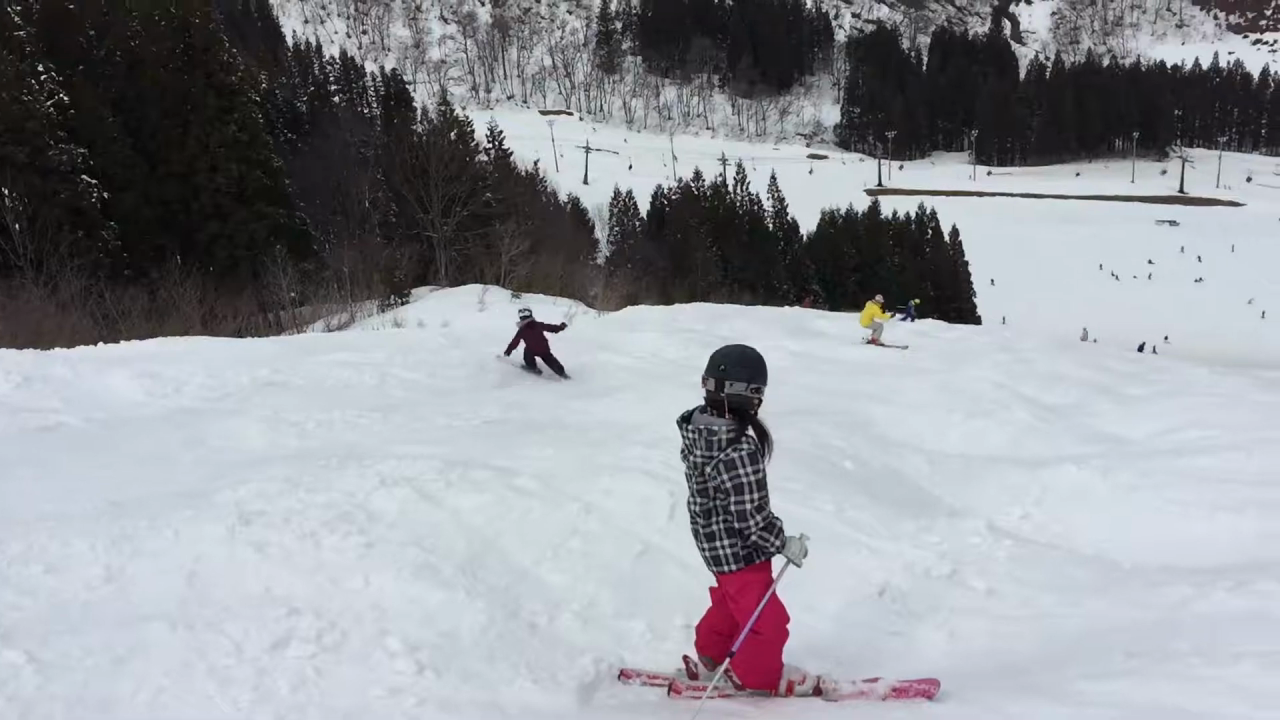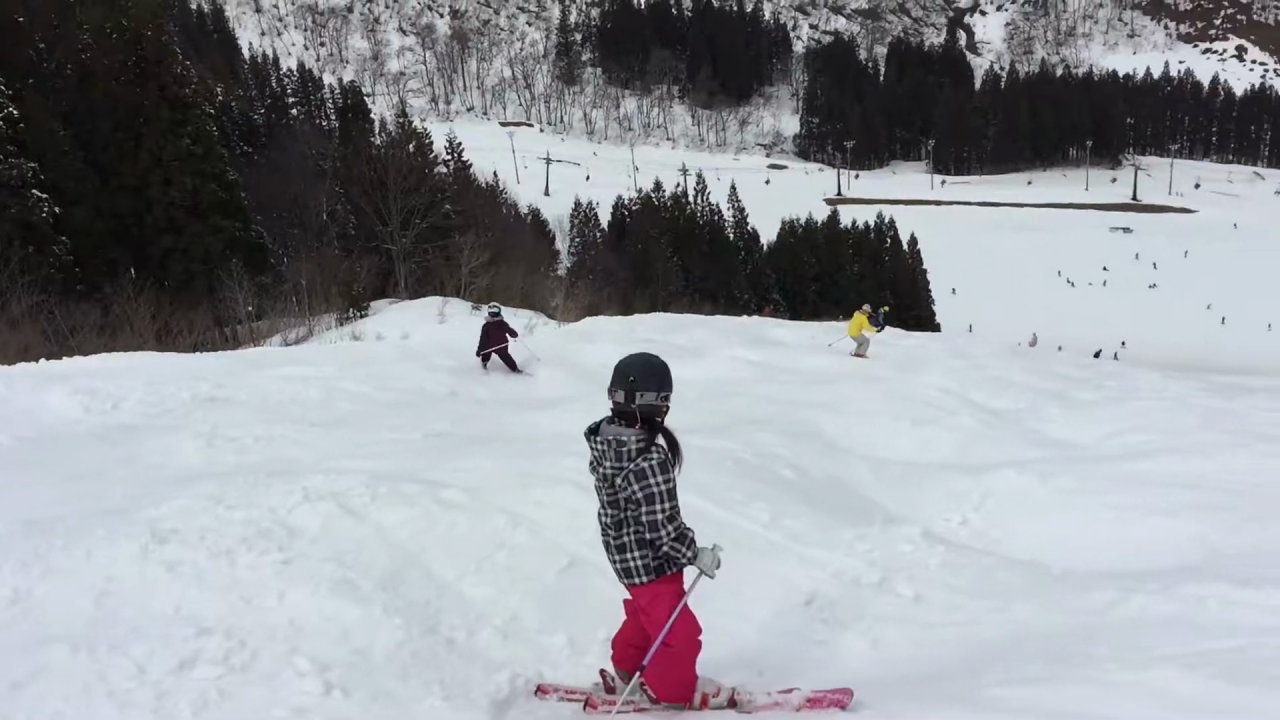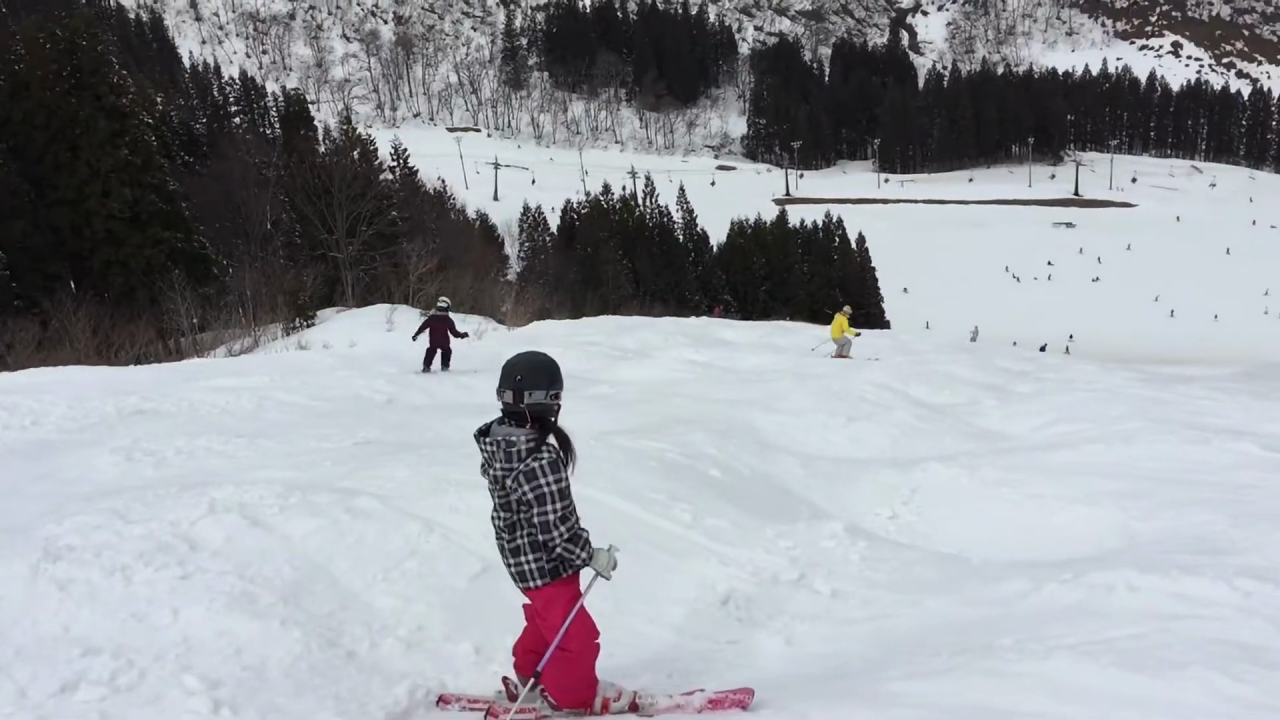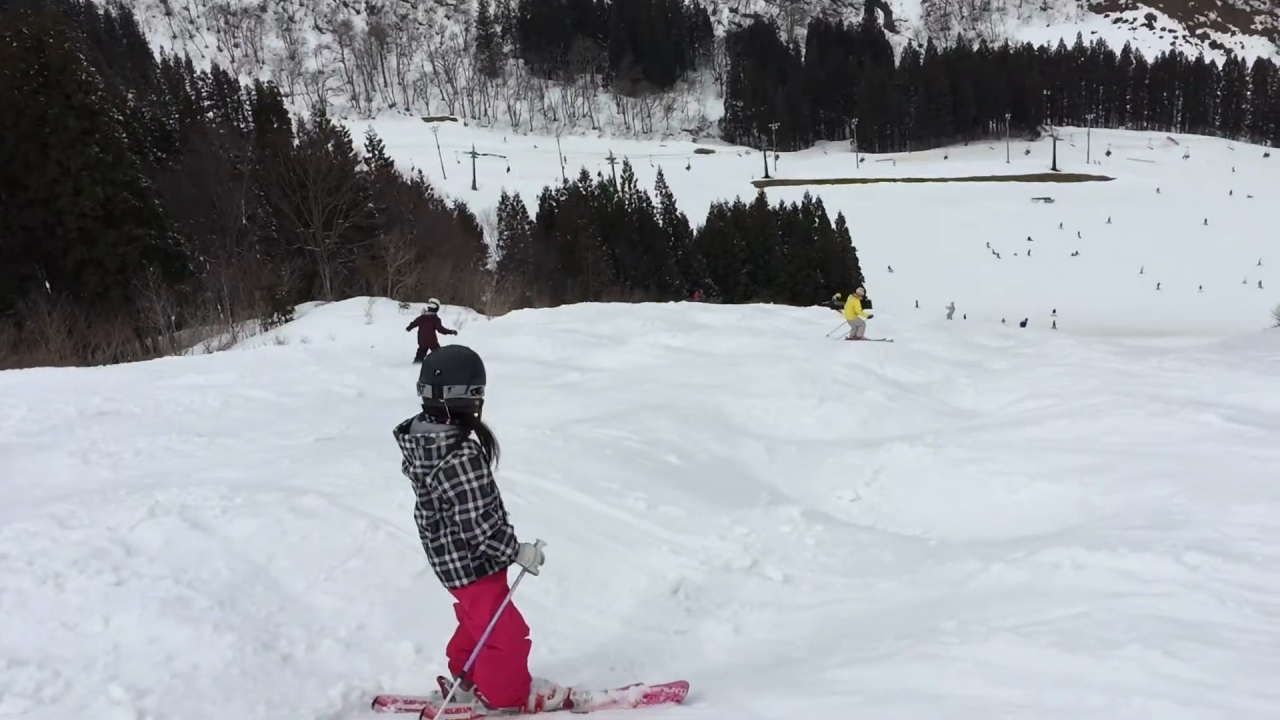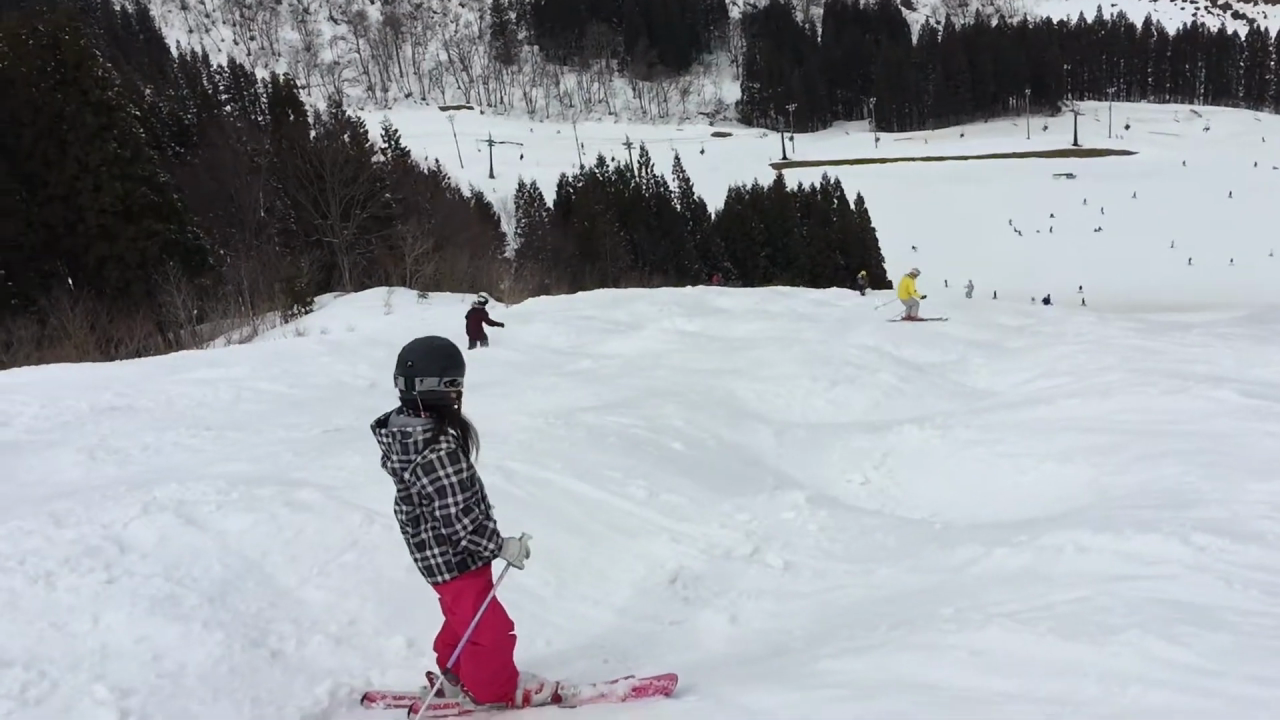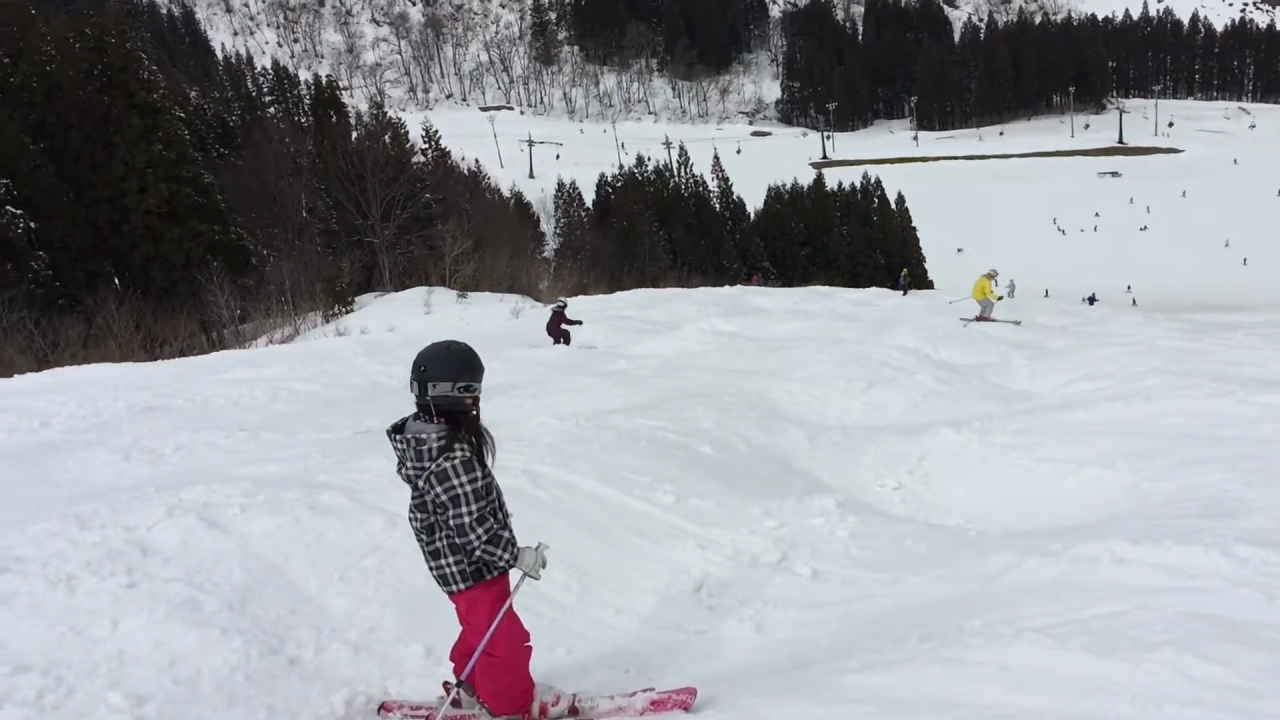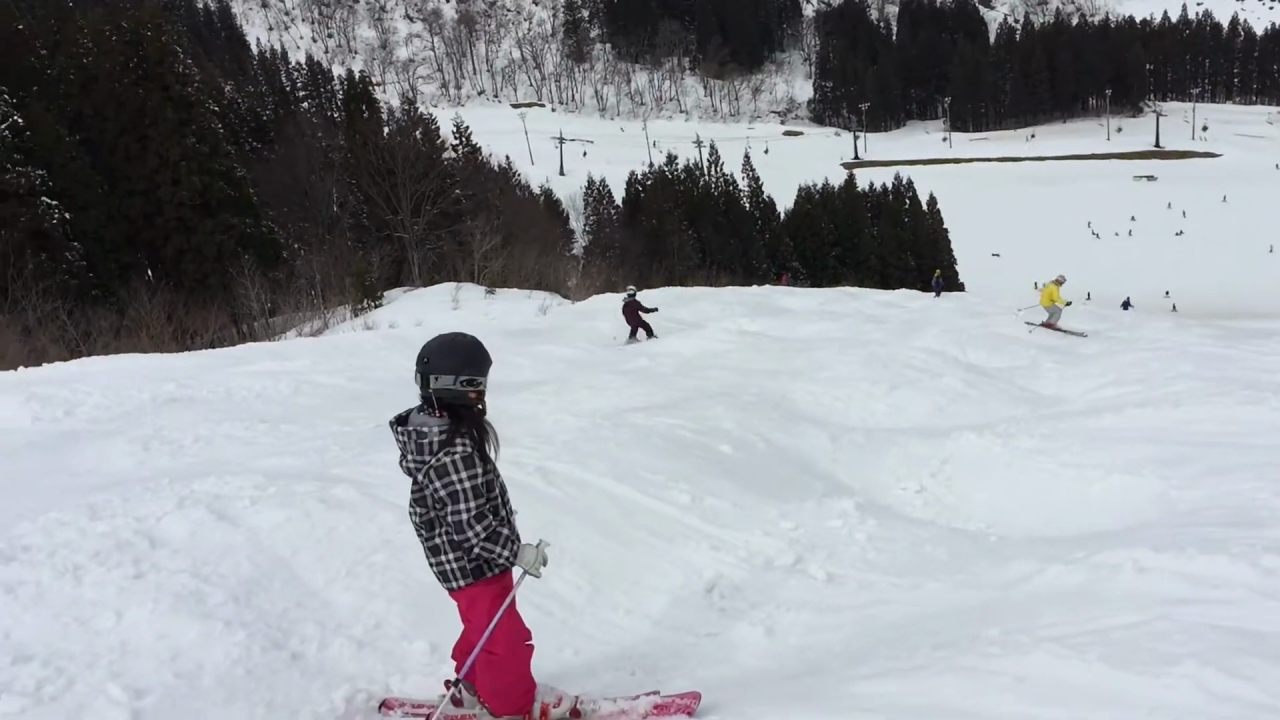
dt=0.3s
person 1, frame 1
left shoulder: (698, 426)
right shoulder: (738, 452)
right elbow: (751, 517)
right wrist: (784, 543)
left hip: (715, 543)
right hip: (740, 550)
left knee: (730, 602)
right knee: (767, 618)
left ankle: (711, 659)
right ankle: (757, 676)
person 1, frame 2
left shoulder: (605, 437)
right shoulder: (649, 461)
right elbow: (662, 527)
right wrist: (696, 554)
left hip: (626, 556)
right hip: (651, 562)
left knee: (645, 615)
right knee: (678, 630)
left ankle: (628, 671)
right ankle: (673, 688)
person 1, frame 3
left shoulder: (498, 439)
right shoulder: (540, 460)
right elbow: (556, 528)
right wrist: (591, 555)
left hip: (522, 559)
right hip: (546, 564)
left knee: (546, 621)
right knee: (574, 633)
left ankle: (531, 681)
right ankle: (573, 695)
person 1, frame 4
left shoulder: (421, 435)
right shoulder: (461, 457)
right elbow: (478, 525)
right wrist: (518, 551)
left hip: (452, 559)
right hip: (473, 563)
left knee: (477, 621)
right knee: (504, 631)
left ankle: (468, 682)
right ankle: (507, 693)
person 1, frame 5
left shoulder: (402, 429)
right shoulder: (439, 451)
right elbow: (459, 520)
right wrist: (501, 545)
left hip: (437, 555)
right hip: (456, 558)
left knee: (463, 618)
right knee: (488, 626)
left ankle: (456, 677)
right ankle: (496, 689)
person 1, frame 6
left shoulder: (423, 436)
right shoulder: (454, 459)
right elbow: (472, 529)
right wrist: (517, 555)
left hip: (457, 564)
right hip: (472, 568)
left knee: (481, 629)
right knee: (502, 637)
left ankle: (472, 688)
person 1, frame 7
left shoulder: (432, 428)
right shoulder: (455, 453)
right elbow: (472, 526)
right wrist: (518, 552)
left hip: (463, 560)
right hip: (475, 565)
left knee: (483, 628)
right knee: (503, 636)
left ankle: (474, 688)
